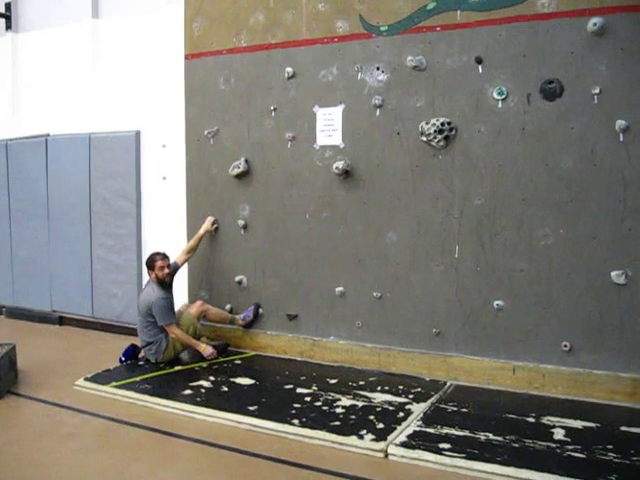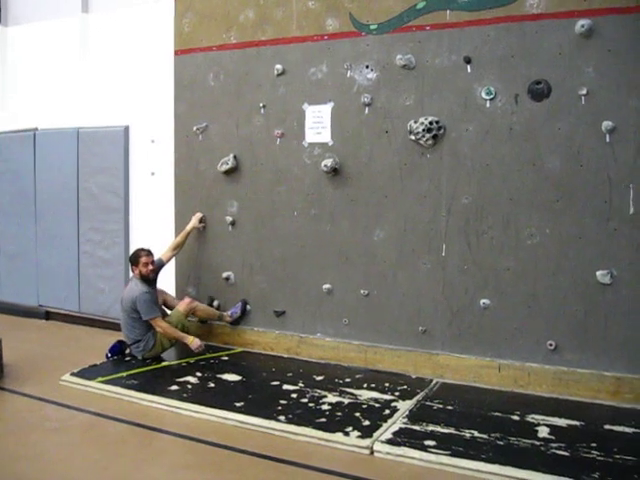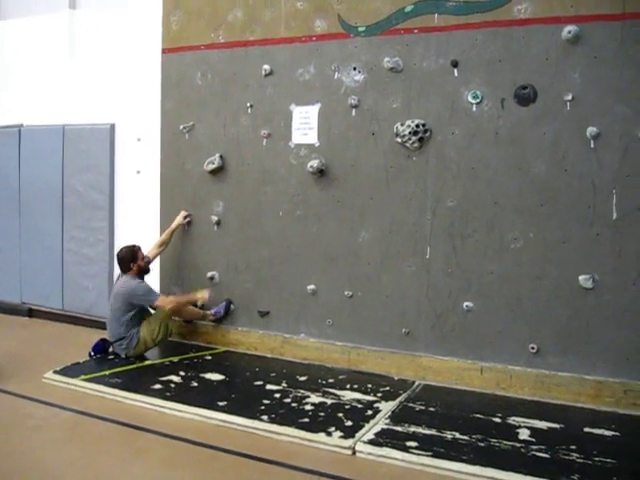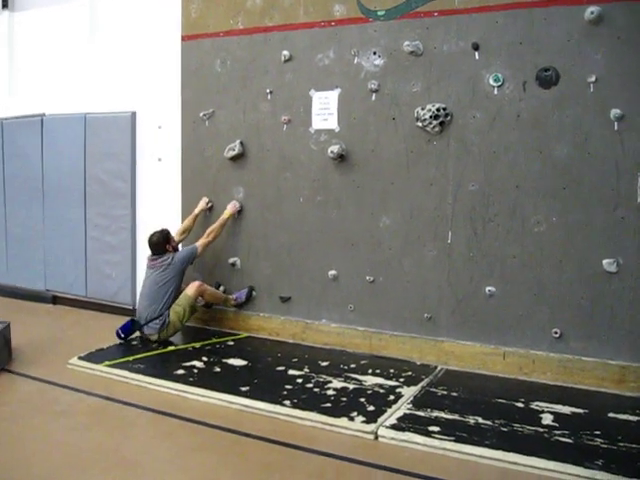
dt=0.7s
person 1, frame 1
left shoulder: (164, 278)
right shoulder: (158, 298)
left elbow: (186, 254)
right elbow: (173, 332)
left wrist: (202, 231)
right wrist: (201, 348)
left hip: (156, 343)
right hip: (160, 350)
left knee: (187, 308)
right knee: (199, 306)
left ankle: (207, 343)
right ankle: (240, 320)
person 1, frame 2
left shoulder: (147, 276)
right shoulder: (141, 293)
left elbow: (172, 251)
right elbow: (160, 326)
left wrist: (190, 227)
right wrist: (189, 339)
left hip: (142, 339)
right hip: (146, 347)
left knee: (159, 294)
right knee: (188, 302)
right ankle: (227, 317)
person 1, frame 3
left shoulder: (127, 276)
right shoulder: (134, 286)
left elbow: (158, 247)
right elbow: (168, 303)
left wrist: (176, 225)
right wrist: (196, 297)
left hip: (123, 340)
right hip: (130, 345)
left knee: (150, 299)
right knee: (173, 305)
right ankle: (209, 315)
person 1, frame 4
left shoulder: (152, 260)
right shoulder: (175, 260)
left elbow: (181, 234)
right elbow: (208, 238)
left wrist: (198, 211)
right wrist: (227, 214)
left hip: (146, 326)
right hip: (158, 329)
right knee: (197, 286)
left ankle: (206, 298)
right ankle: (231, 301)
